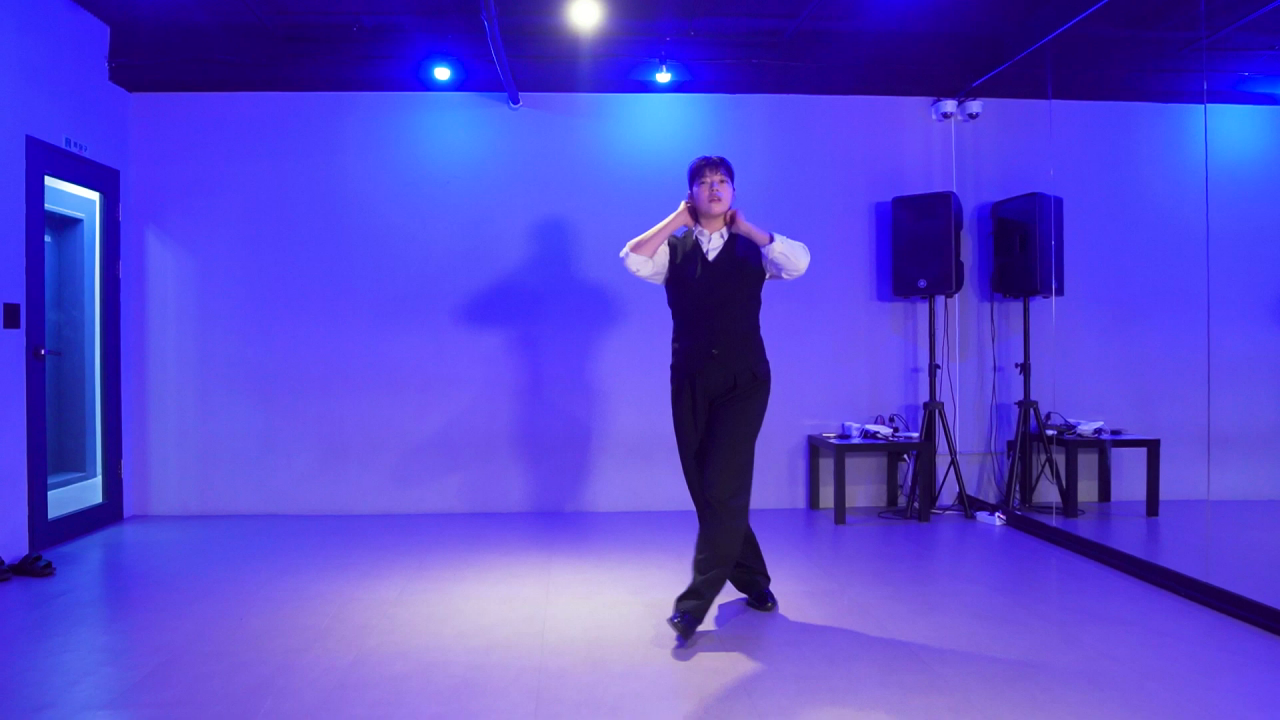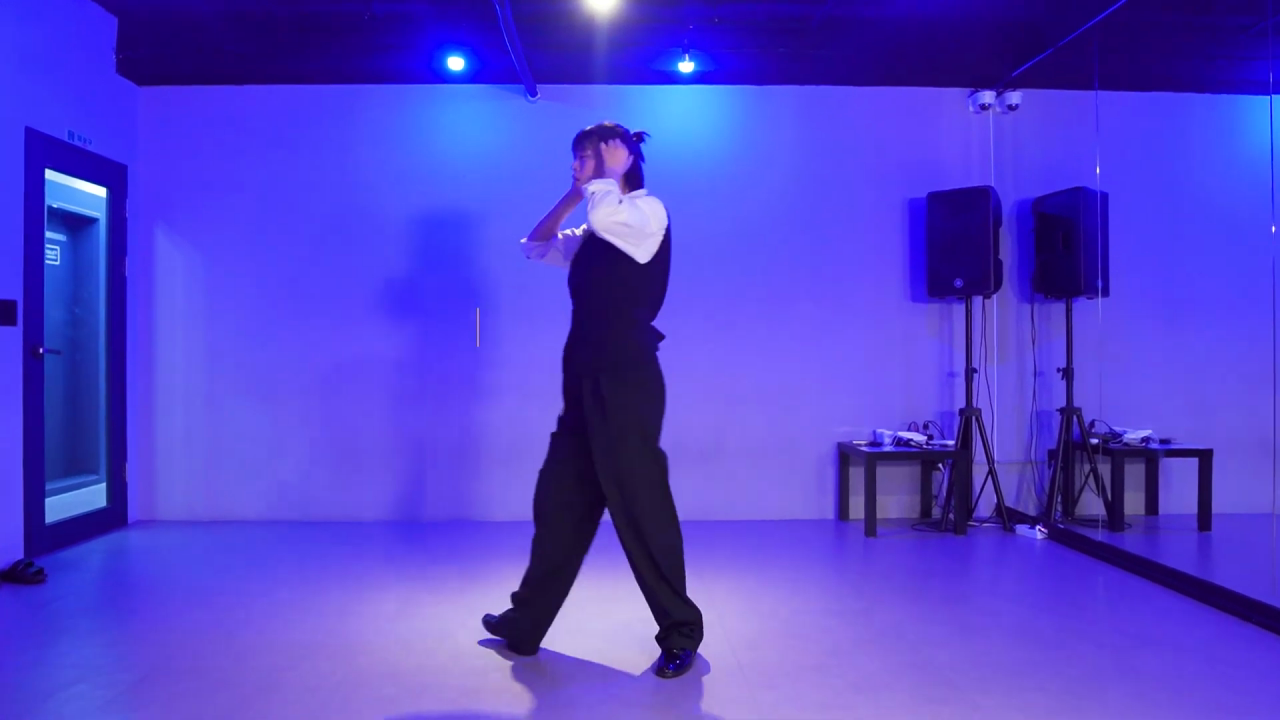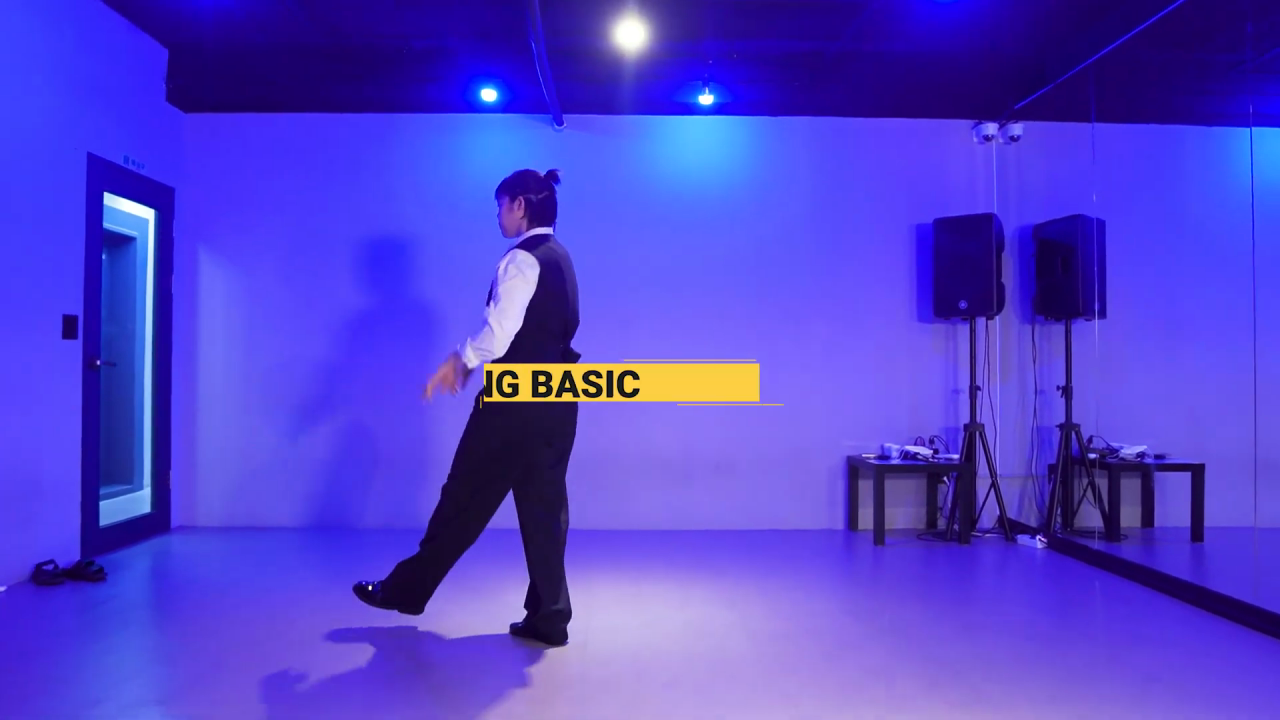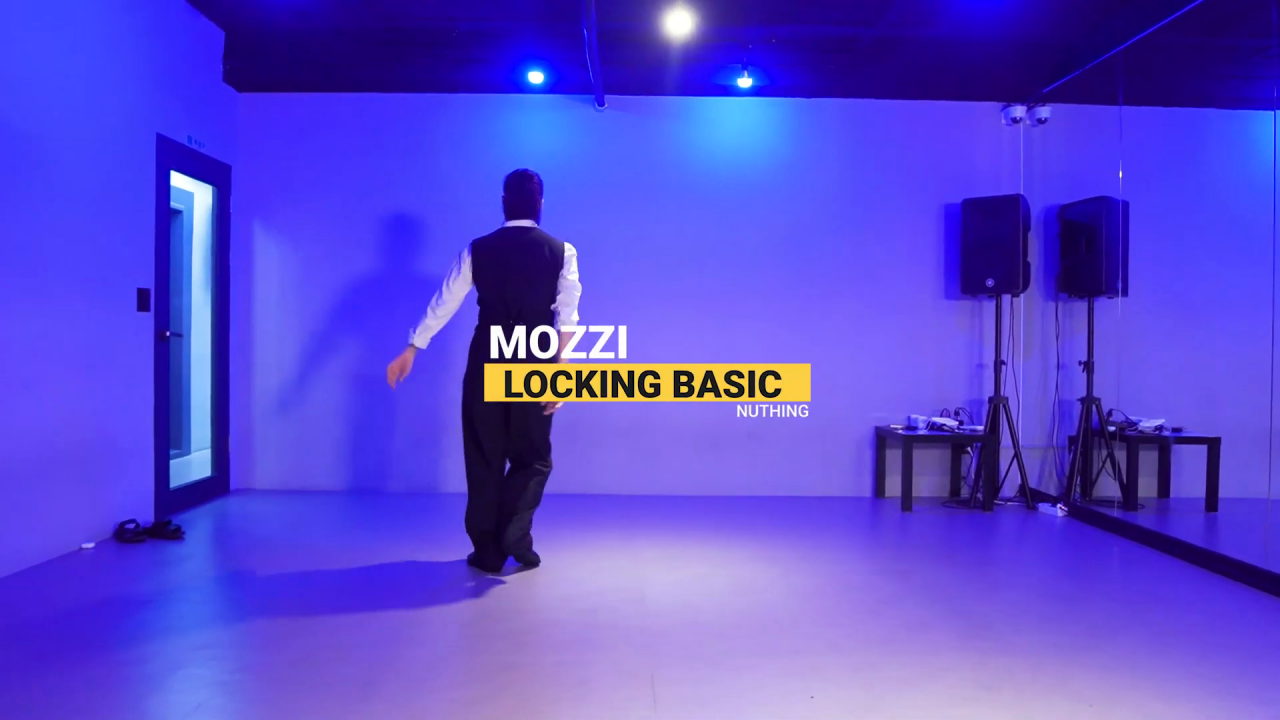
dt=0.7s
person 1, frame 1
left shoulder: (754, 246)
right shoulder: (674, 247)
left elbow: (798, 262)
right elbow: (632, 259)
left wrist: (746, 228)
right wrist: (677, 220)
left hip: (743, 378)
right hip: (691, 380)
left knee: (724, 486)
right knee: (707, 487)
left ankle: (697, 599)
right ankle: (752, 579)
person 1, frame 2
left shoulder: (647, 213)
right shoulder: (595, 231)
left elbow: (605, 211)
right elbow: (537, 247)
left wrist: (609, 176)
right wrist: (572, 195)
left hip: (625, 379)
right hip: (587, 380)
left knee: (639, 507)
right knee: (561, 499)
left ankle: (680, 632)
right ankle: (527, 618)
person 1, frame 3
left shoulder: (521, 259)
right shoulder: (557, 259)
left elbow: (498, 333)
left wrist: (457, 363)
right wrist: (470, 358)
left hip: (517, 398)
right hip: (556, 397)
left knee: (468, 499)
right knee: (544, 507)
left ankle: (406, 589)
right ankle: (548, 617)
person 1, frame 4
left shoulder: (479, 249)
right shoulder: (560, 251)
left elbow: (445, 302)
right elbow: (566, 316)
left wrist: (411, 349)
left hip: (487, 361)
right hip: (536, 363)
left knee: (484, 457)
right knee: (532, 457)
left ankle: (489, 549)
right ankle: (515, 537)
